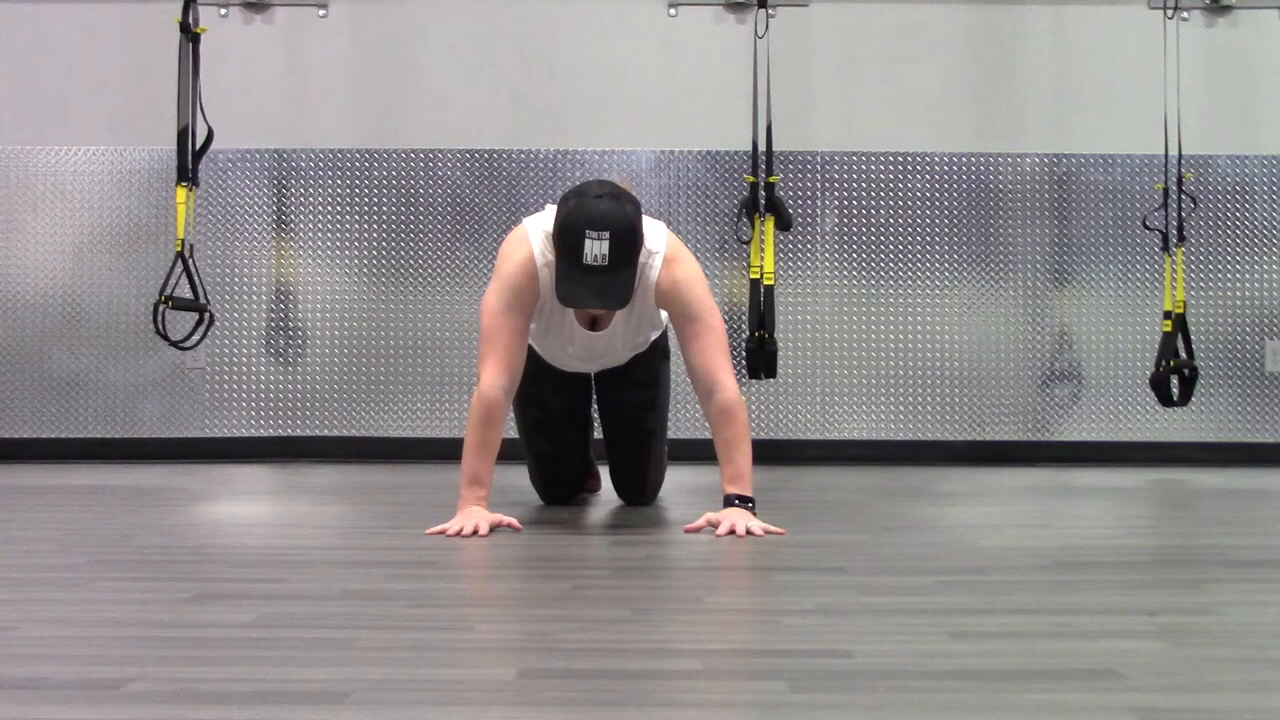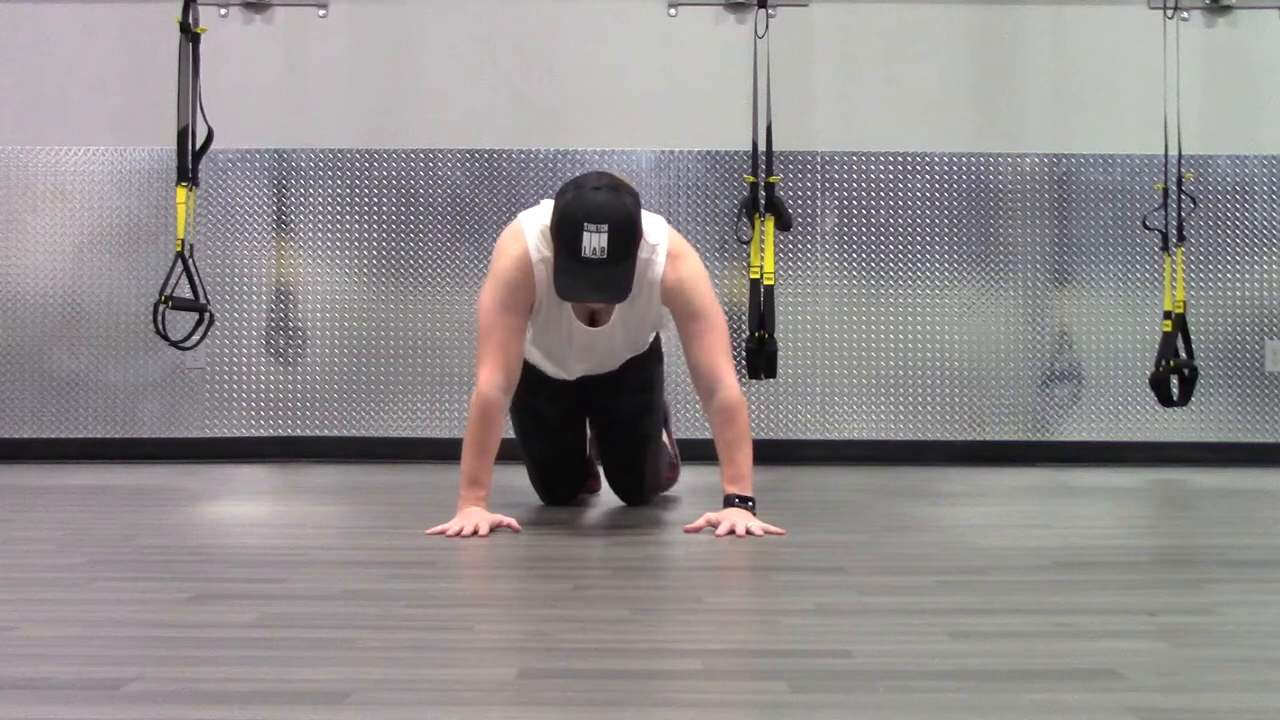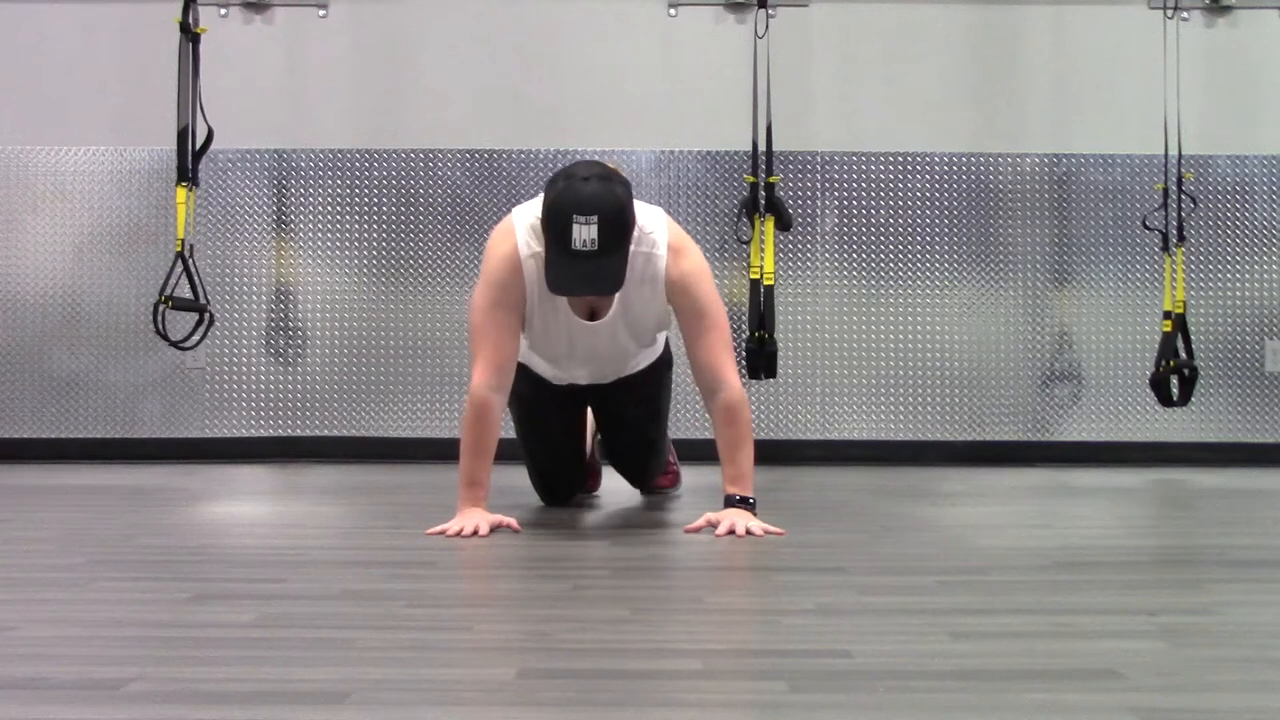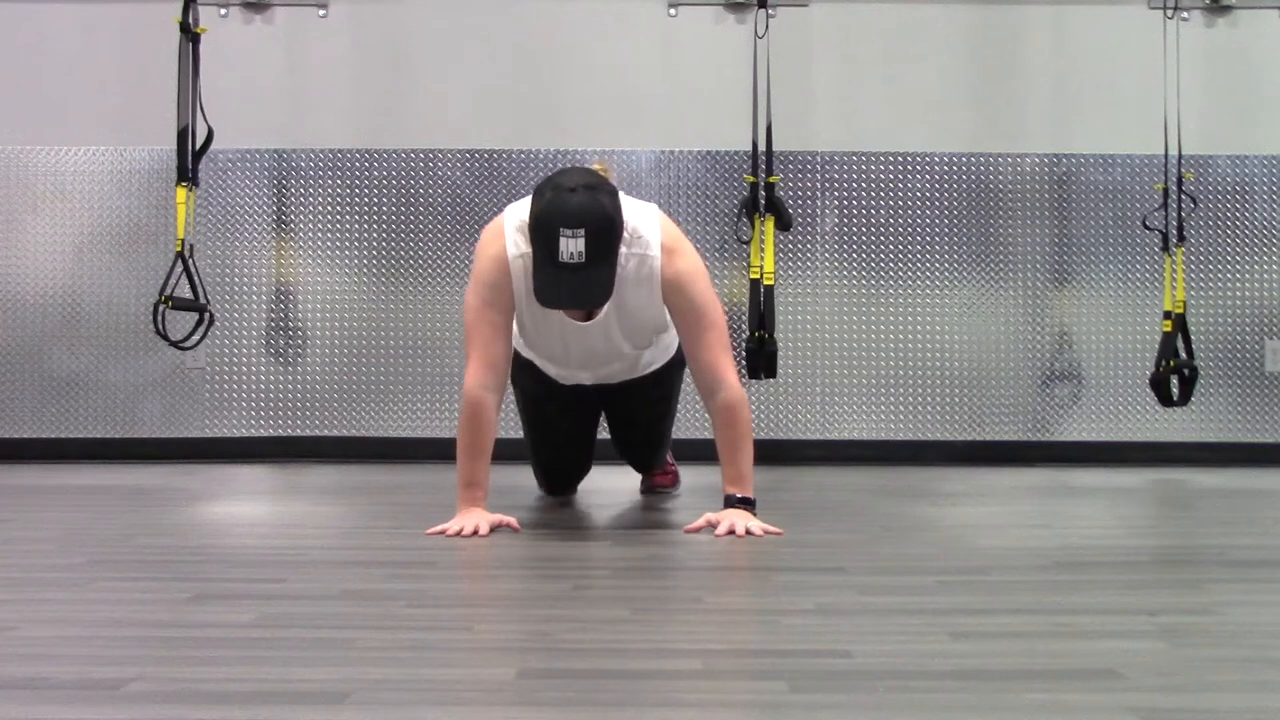
dt=0.3s
person 1, frame 1
left shoulder: (669, 262)
right shoulder: (525, 253)
left elbow: (720, 387)
right elbow: (493, 384)
left wrist: (739, 501)
right wrist: (472, 503)
left hip: (635, 351)
right hip: (546, 355)
left knee: (639, 491)
right knee: (557, 490)
right ankle: (578, 455)
person 1, frame 2
left shoulder: (671, 258)
right shoulder: (520, 250)
left elbow: (721, 385)
right elbow: (492, 384)
left wrist: (739, 501)
right wrist: (472, 503)
left hip: (627, 360)
right hip: (540, 364)
left knee: (638, 489)
right knee: (557, 491)
left ankle: (657, 431)
right ankle: (578, 448)
person 1, frame 3
left shoulder: (672, 252)
right shoulder: (512, 245)
left elbow: (723, 385)
right elbow: (488, 385)
left wrist: (739, 502)
right wrist: (472, 505)
left hip: (635, 364)
right hip: (543, 368)
left knee: (643, 472)
right knee: (557, 492)
left ankle: (658, 453)
right ankle: (580, 442)
person 1, frame 4
left shoulder: (665, 250)
right shoulder: (503, 245)
left elbow: (722, 385)
right elbow: (481, 384)
left wrist: (739, 502)
right wrist: (471, 505)
left knee: (645, 458)
right knee: (558, 481)
left ankle: (657, 456)
right ankle: (570, 443)
